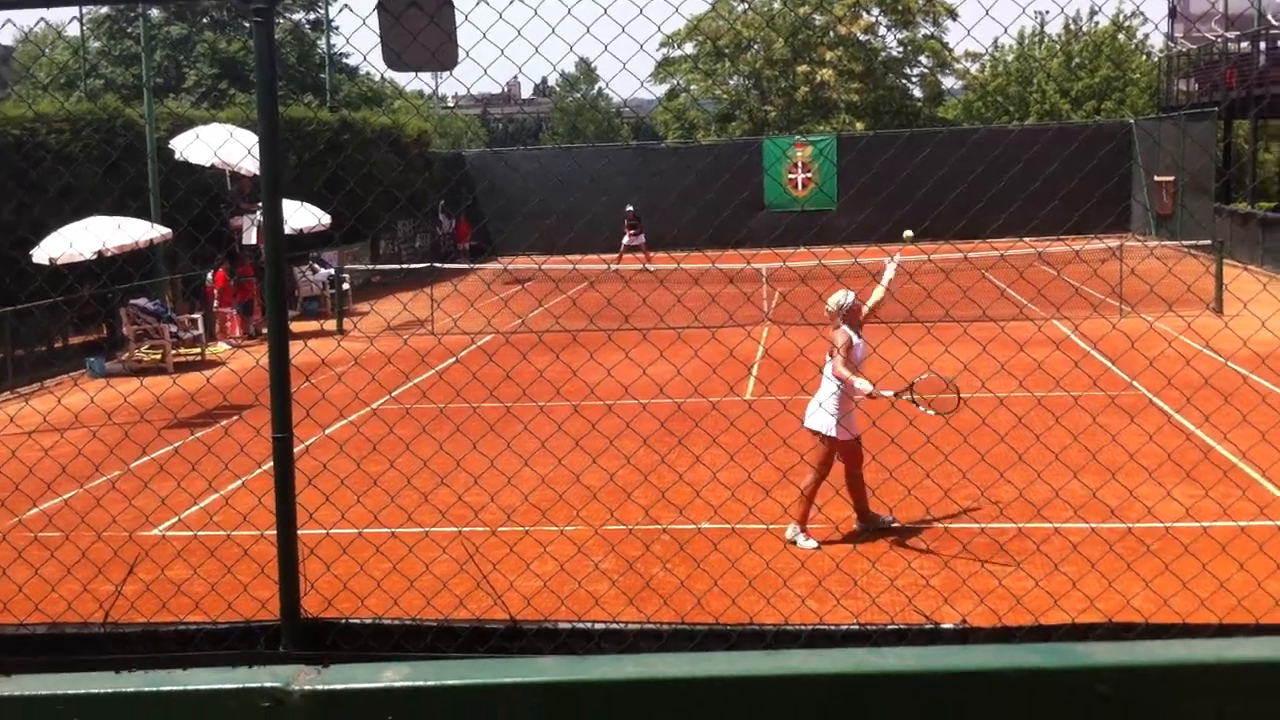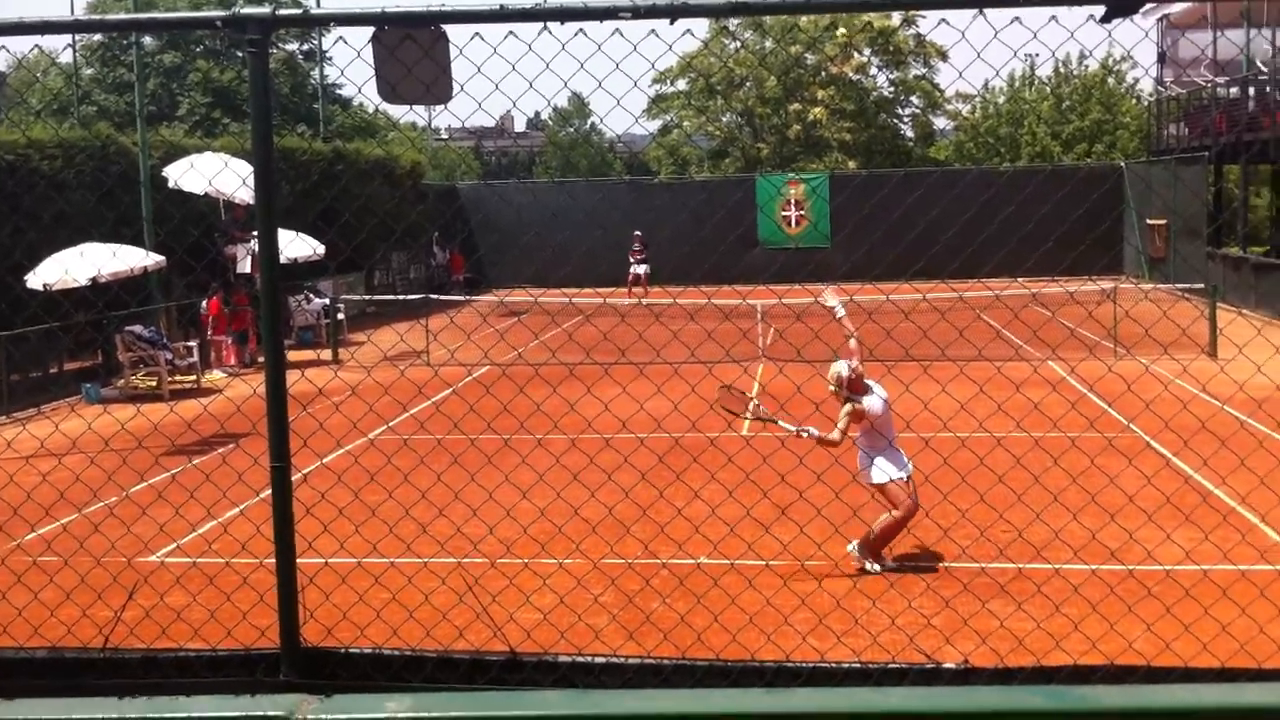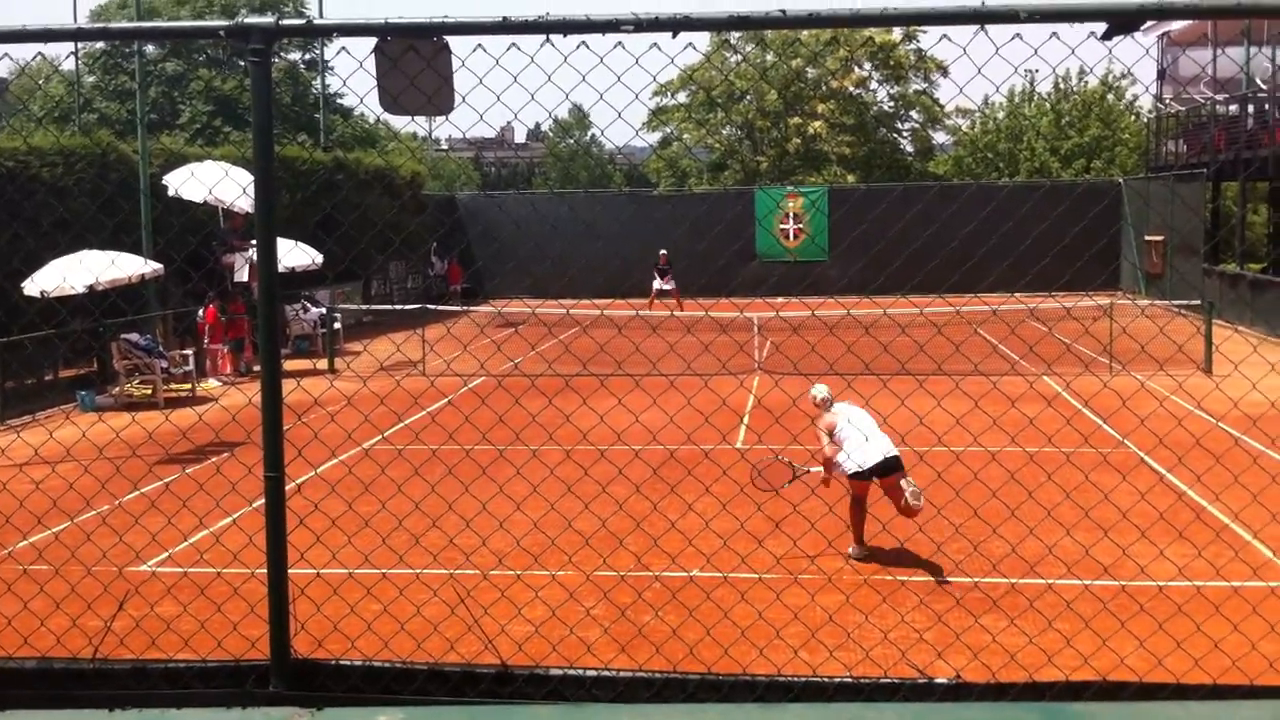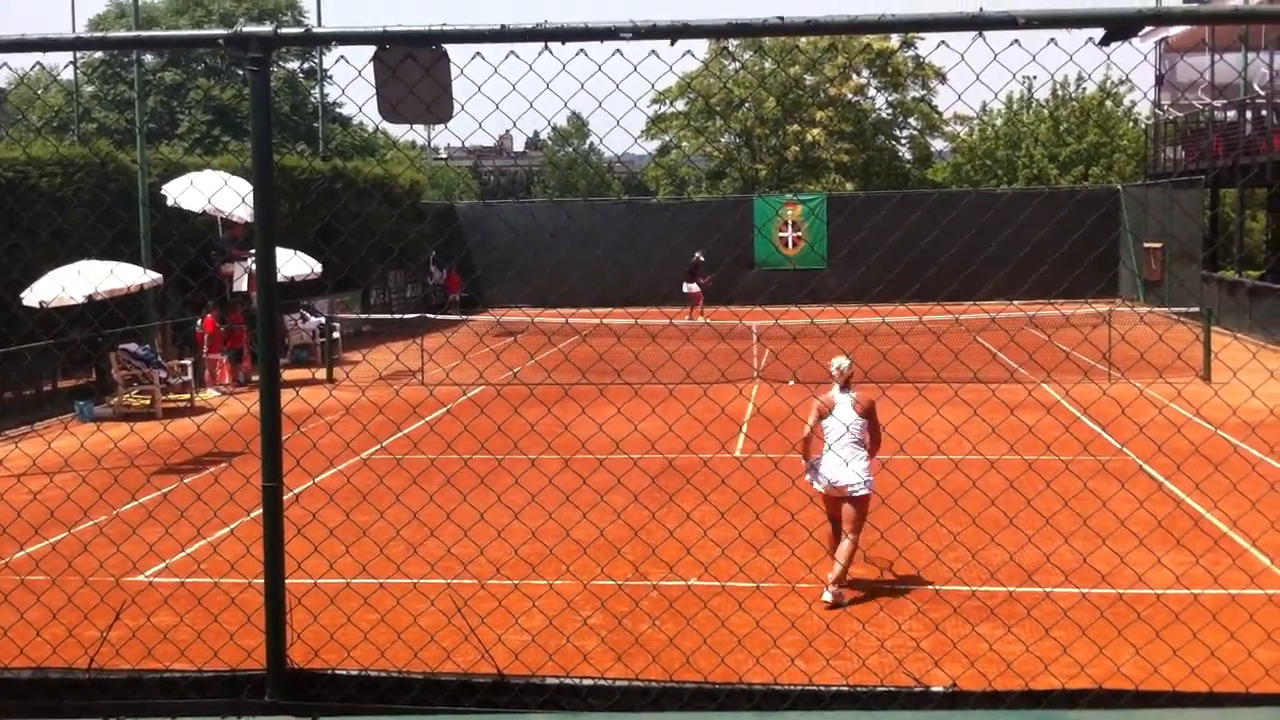
dt=0.7s
person 1, frame 1
left shoulder: (854, 327)
right shoulder: (842, 336)
left elbow: (875, 298)
right elbow: (840, 369)
left wrist: (890, 271)
right wrist: (862, 384)
left hip: (843, 413)
right hip: (828, 413)
left knee: (855, 466)
right knee: (820, 471)
left ankle: (865, 518)
right ankle: (797, 528)
person 1, frame 2
left shoulder: (861, 382)
right shoulder: (853, 407)
left elbow: (854, 339)
right elbow: (835, 439)
left wrist: (838, 310)
right wrist: (814, 434)
left hip: (890, 455)
right hip: (877, 461)
left knee: (909, 507)
right knee: (906, 509)
left ankle: (872, 552)
right ankle: (863, 547)
person 1, frame 3
left shoulder: (823, 423)
right shoulder: (850, 405)
left elbow: (828, 455)
left wrist: (827, 474)
left hip: (857, 460)
right hip: (886, 452)
left knee: (858, 498)
right knee: (907, 509)
left ankle: (858, 547)
right ankle: (906, 491)
person 1, frame 4
left shoulder: (822, 401)
right shoulder: (866, 402)
left elbow: (807, 435)
right elbow: (876, 440)
left wrist: (807, 463)
left hip: (828, 470)
right hip: (857, 473)
left knee: (836, 524)
right knee: (851, 534)
left ankle: (837, 576)
right ankle: (833, 587)
